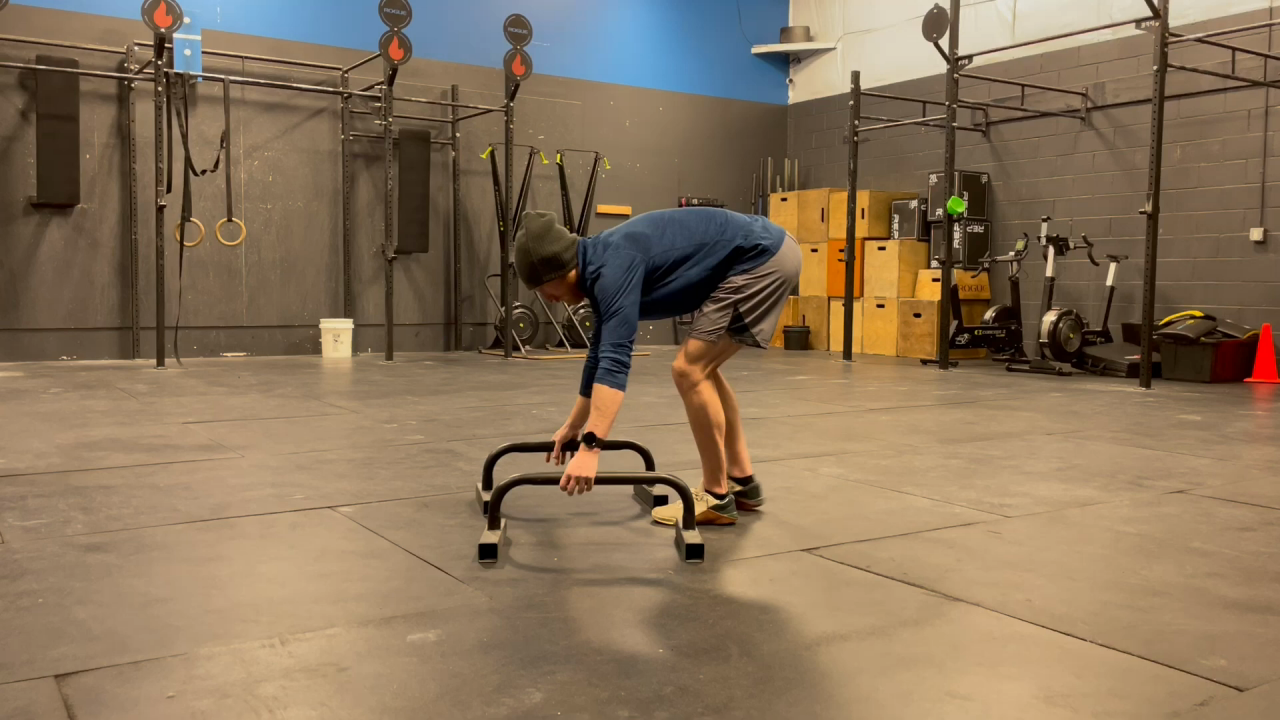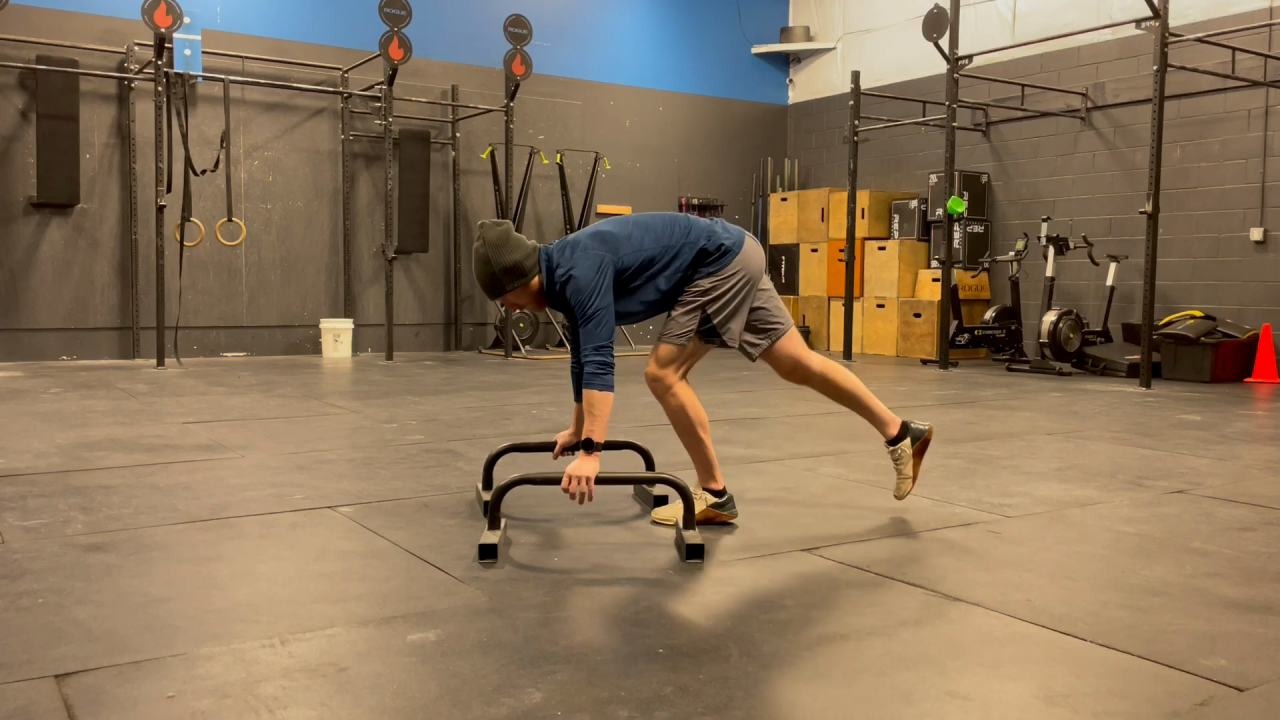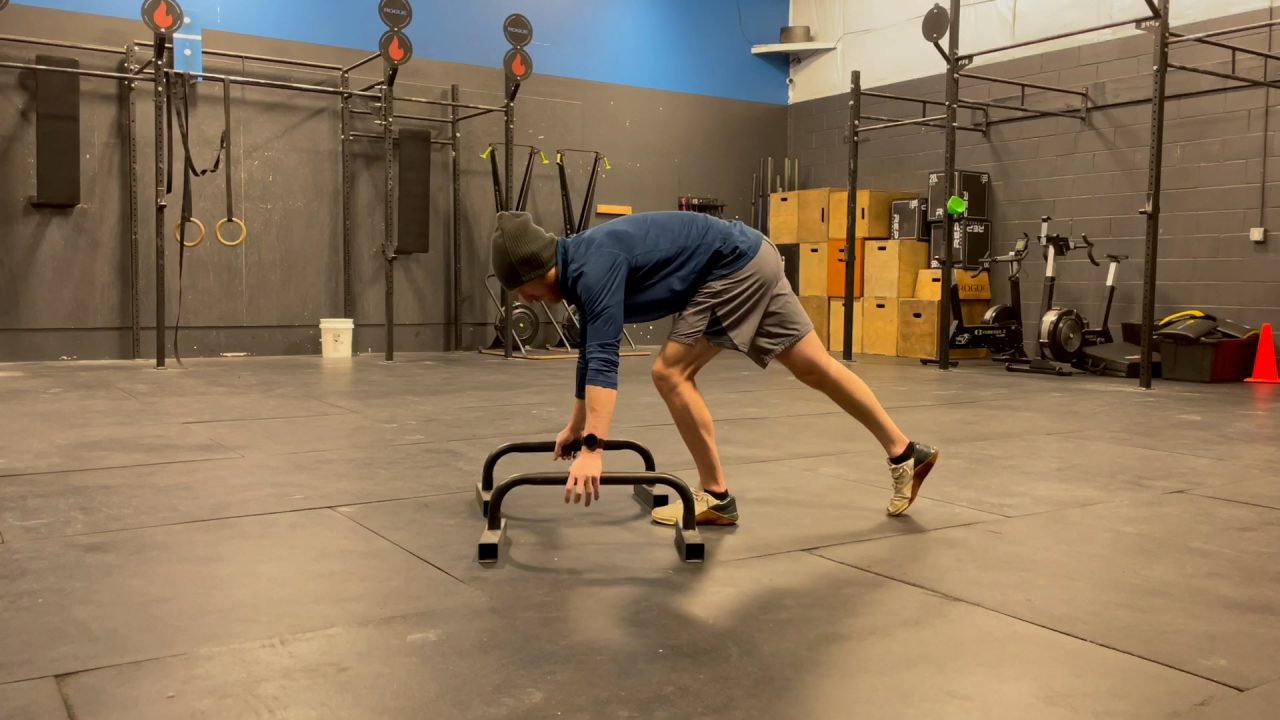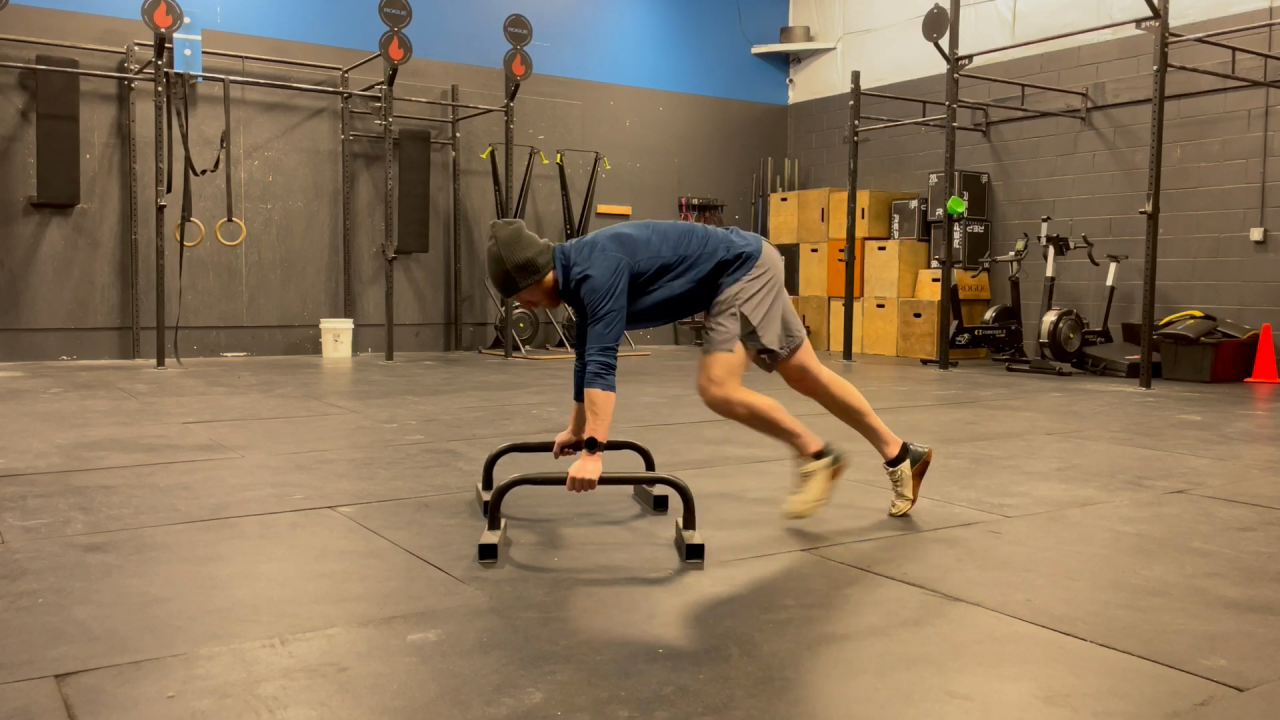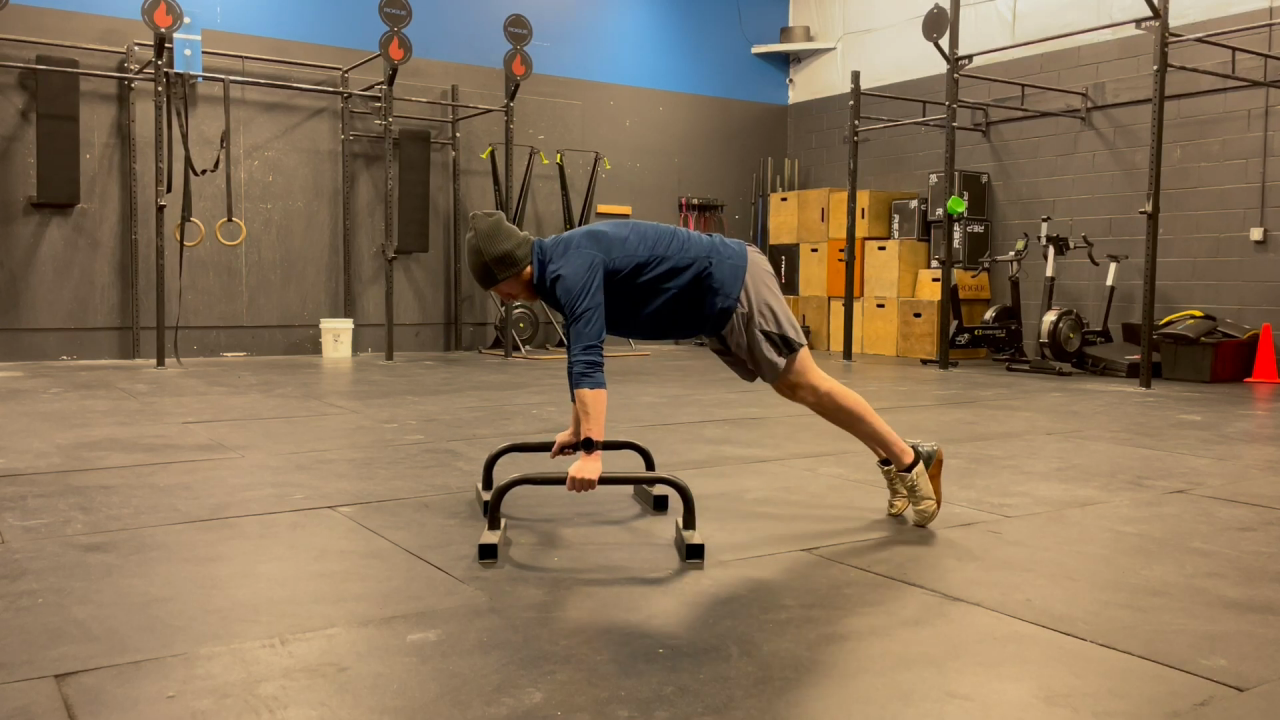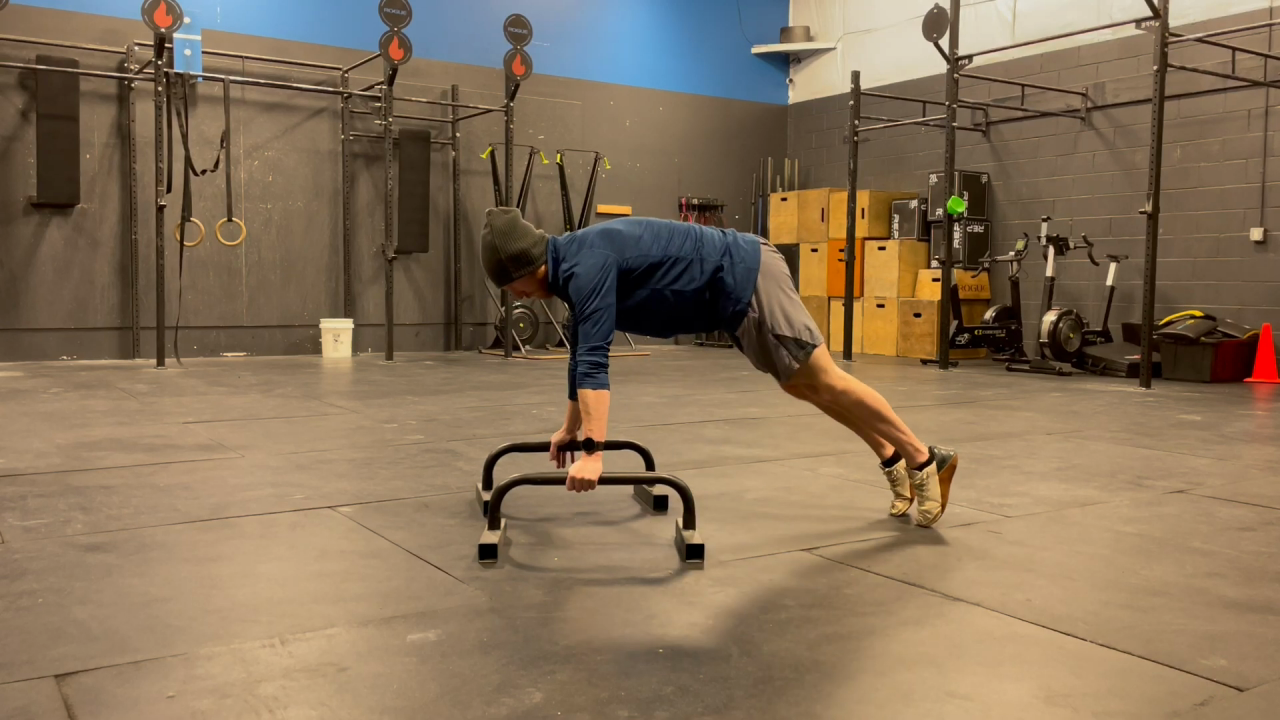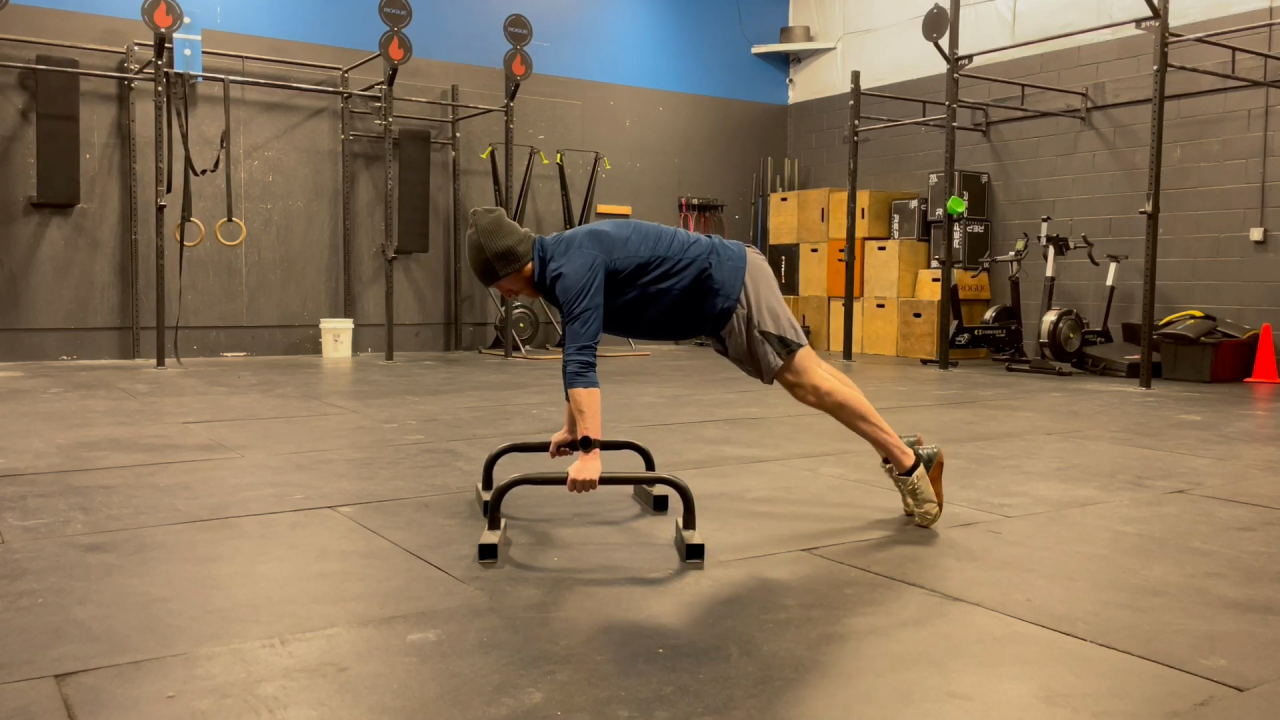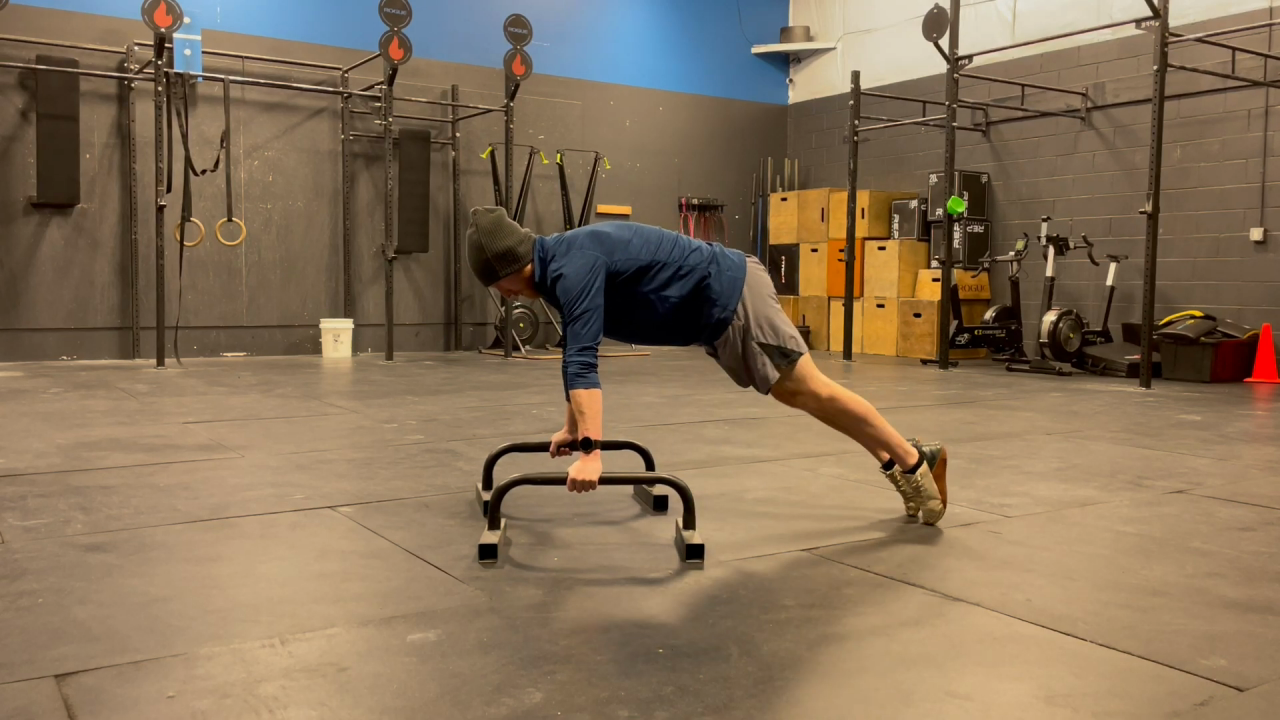
dt=0.4s
person 1, frame 1
left shoulder: (615, 268)
right shoulder: (598, 265)
left elbow: (615, 359)
right elbow: (602, 350)
left wrist: (590, 449)
right wrist: (575, 423)
left hip: (762, 257)
right hip: (766, 254)
left knee: (690, 370)
right knee: (702, 369)
left ankle: (716, 497)
right ankle: (742, 480)
person 1, frame 2
left shoulder: (580, 272)
right shoulder: (566, 276)
left elbow: (599, 363)
right elbow: (584, 356)
left wrist: (589, 453)
right wrist: (578, 429)
left hip: (722, 259)
right hip: (734, 259)
left knee: (664, 374)
right knee: (798, 365)
left ankle: (715, 495)
right ankle: (900, 434)
person 1, frame 3
left shoulder: (594, 268)
right shoulder: (582, 269)
left elbow: (604, 360)
right elbow: (591, 352)
left wrist: (592, 450)
right wrist: (576, 427)
left hip: (739, 263)
right hip: (753, 262)
left knee: (670, 372)
right knee: (815, 368)
left ankle: (716, 496)
right ankle: (906, 454)
person 1, frame 4
left shoulder: (597, 271)
right shoulder: (578, 274)
left elbow: (603, 362)
right elbow: (588, 355)
left wrist: (593, 452)
right wrist: (577, 429)
left hip: (744, 265)
right hip: (746, 270)
left knee: (717, 387)
right knee: (805, 373)
left ankle: (815, 456)
right ankle: (901, 458)
person 1, frame 5
left shoulder: (572, 269)
right shoulder: (563, 267)
left elbow: (588, 361)
right elbow: (581, 353)
left wrist: (592, 453)
right wrist: (577, 429)
left hip: (732, 282)
right hip: (722, 294)
left knee: (808, 384)
right knee: (797, 385)
left ankle: (911, 461)
right ankle: (890, 458)
person 1, frame 6
left shoulder: (586, 267)
right shoulder: (576, 265)
left elbow: (594, 360)
right elbow: (583, 351)
left wrist: (593, 453)
right wrist: (571, 427)
left hip: (745, 281)
right hip: (740, 282)
left knee: (823, 381)
right knee: (801, 384)
left ankle: (924, 460)
right ankle: (893, 458)
person 1, frame 7
left shoulder: (572, 267)
right shoulder: (561, 265)
left elbow: (581, 359)
right elbow: (577, 353)
left wrist: (590, 452)
right wrist: (571, 428)
left hip: (731, 284)
right hip: (721, 297)
left knee: (812, 382)
right knee: (806, 376)
left ankle: (911, 463)
right ankle: (893, 452)
person 1, frame 8
left shoulder: (572, 268)
right shoulder: (561, 266)
left elbow: (583, 360)
right elbow: (577, 354)
left wrist: (590, 453)
right wrist: (572, 427)
left hip: (730, 295)
right hip: (721, 305)
left knee: (810, 389)
right knee: (796, 393)
left ankle: (913, 461)
right ankle: (895, 459)
